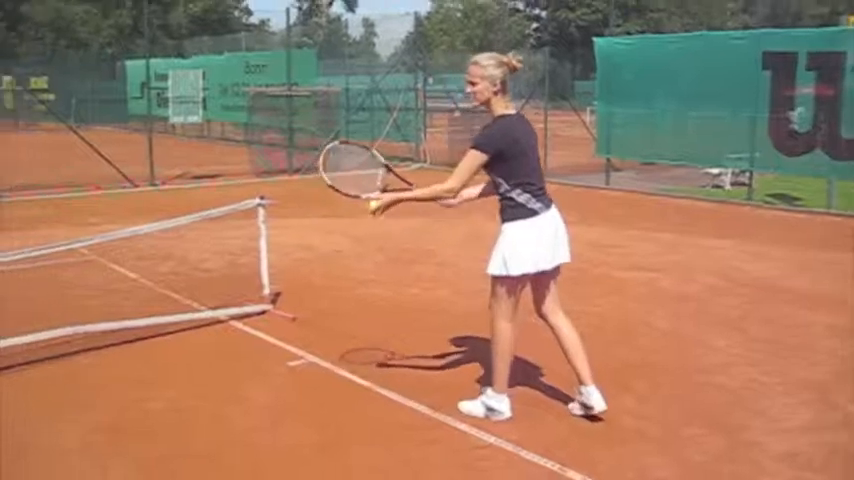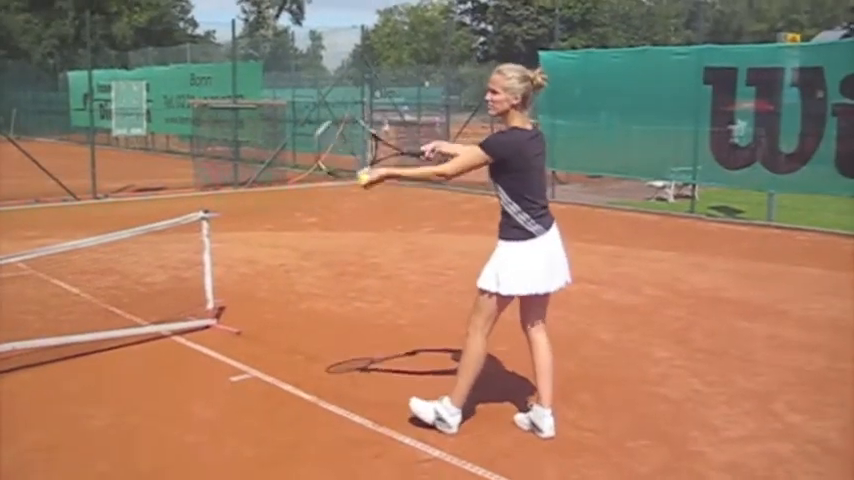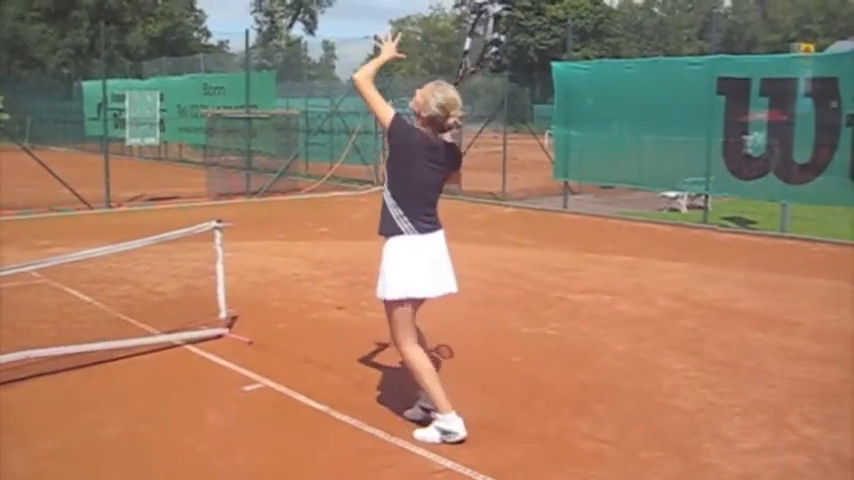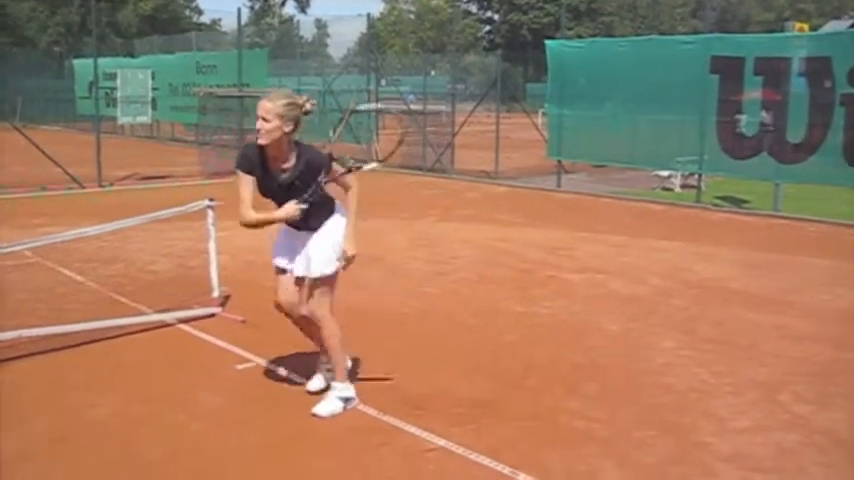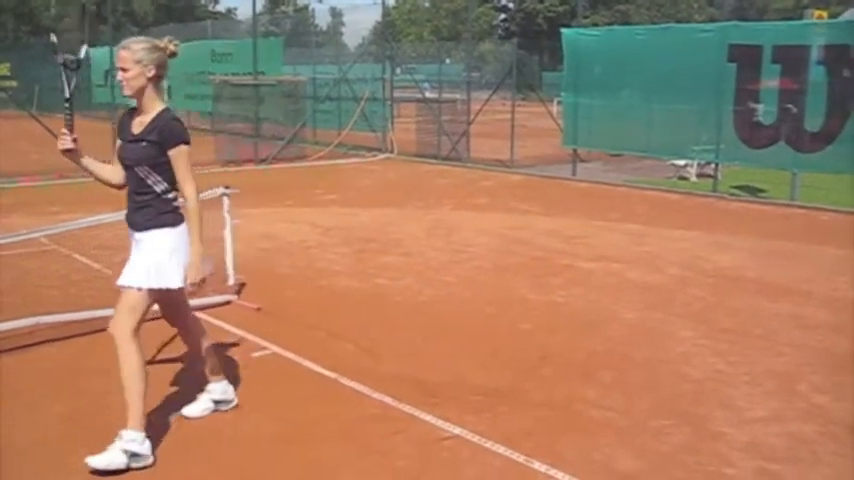
dt=1s
person 1, frame 1
left shoulder: (496, 132)
right shoulder: (519, 123)
left elbow: (449, 186)
left wrist: (396, 197)
right wrist: (468, 194)
left hip: (524, 231)
right hip: (547, 222)
left knee: (501, 314)
right knee: (550, 310)
left ankle: (497, 400)
right ankle: (590, 393)
person 1, frame 2
left shoulder: (505, 141)
right shoulder: (532, 135)
left elbow: (447, 171)
left wrist: (386, 173)
right wrist: (447, 147)
left hip: (520, 249)
right hip: (544, 241)
left knee: (478, 327)
right knee: (535, 328)
left ankle: (449, 411)
right ankle: (543, 414)
person 1, frame 3
left shoulder: (403, 134)
right shoulder: (451, 152)
left elbow: (362, 81)
left wrist: (385, 55)
right wrist: (455, 131)
left hip: (407, 250)
right hip: (432, 244)
left knee: (404, 343)
right knee: (410, 327)
left ankle: (448, 420)
right ankle: (432, 402)
person 1, frame 4
left shoulder: (312, 159)
right shoulder: (250, 157)
left elbow: (350, 186)
right elbow: (245, 217)
left wrist: (348, 234)
right wrist: (276, 215)
left hip: (324, 230)
right hip: (291, 231)
left knee: (320, 310)
right knee: (286, 303)
left ankle: (343, 388)
right ankle: (331, 362)
person 1, frame 5
left shoulder: (170, 126)
right shoulder: (128, 123)
left elbow: (190, 193)
left wrist: (196, 256)
right wrist: (78, 157)
left hip: (163, 239)
right hip: (151, 235)
left knee: (122, 330)
right knee: (180, 317)
left ankle: (135, 441)
right ankle: (220, 387)
